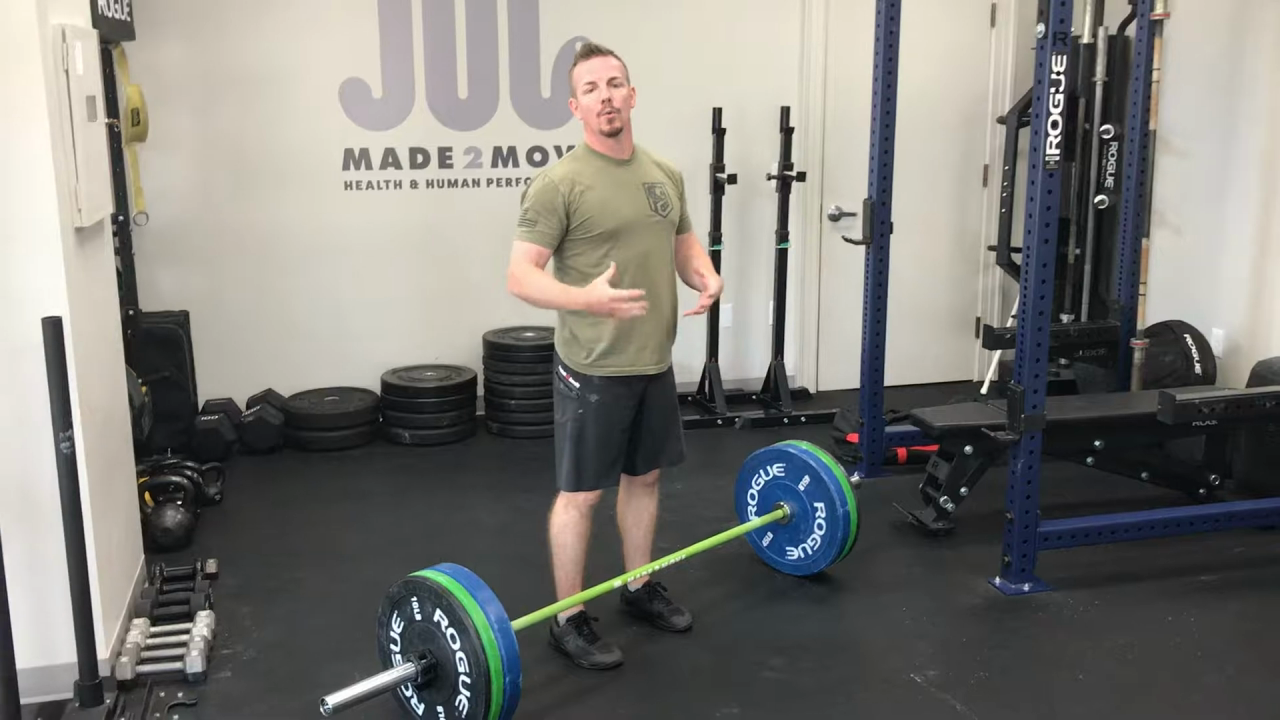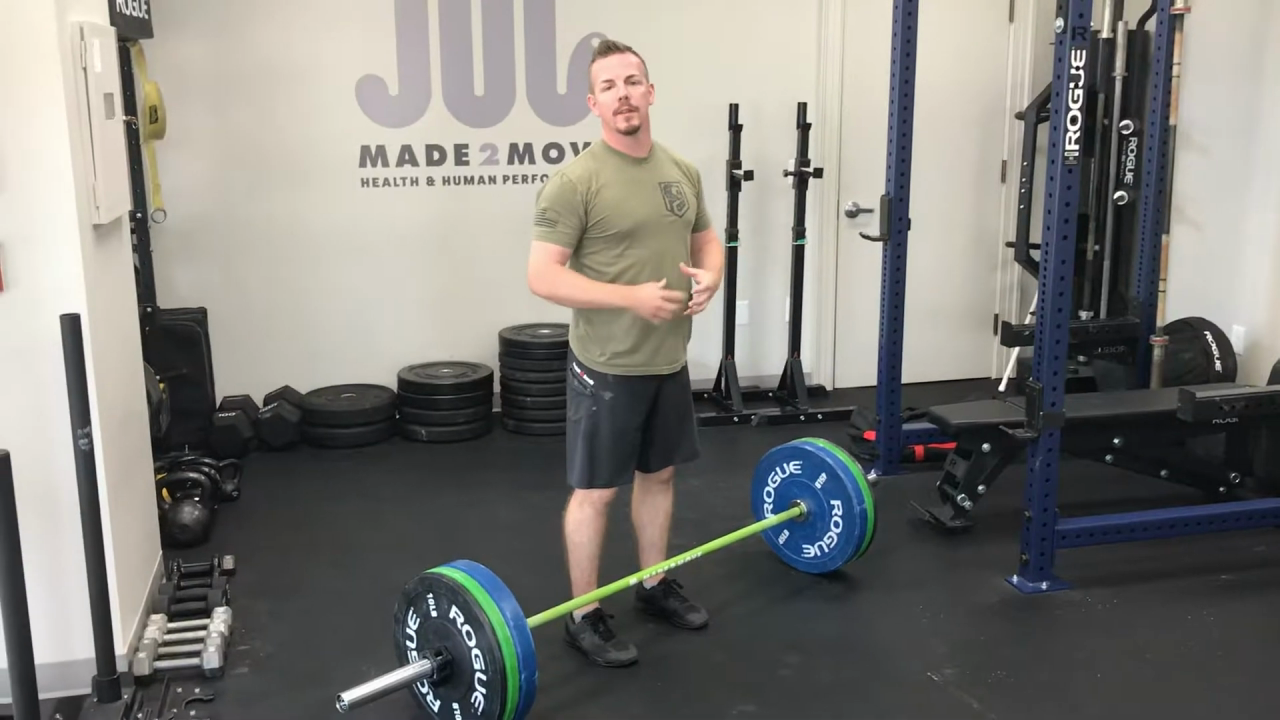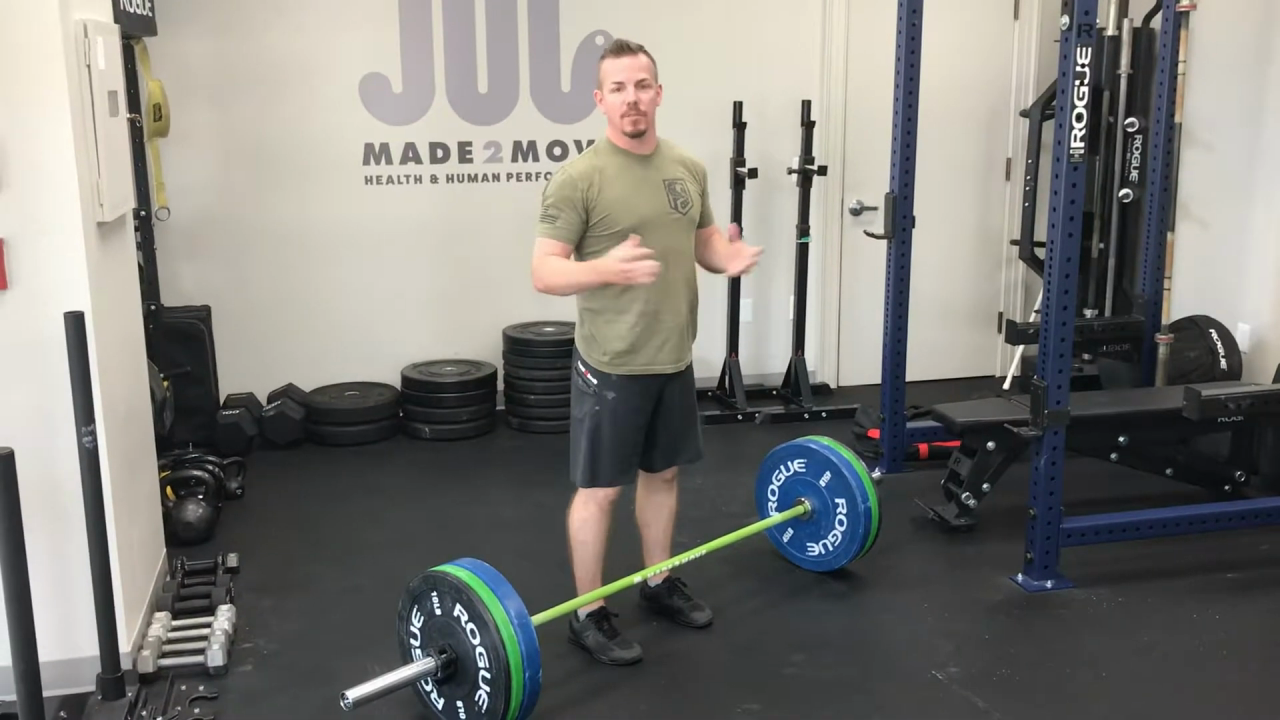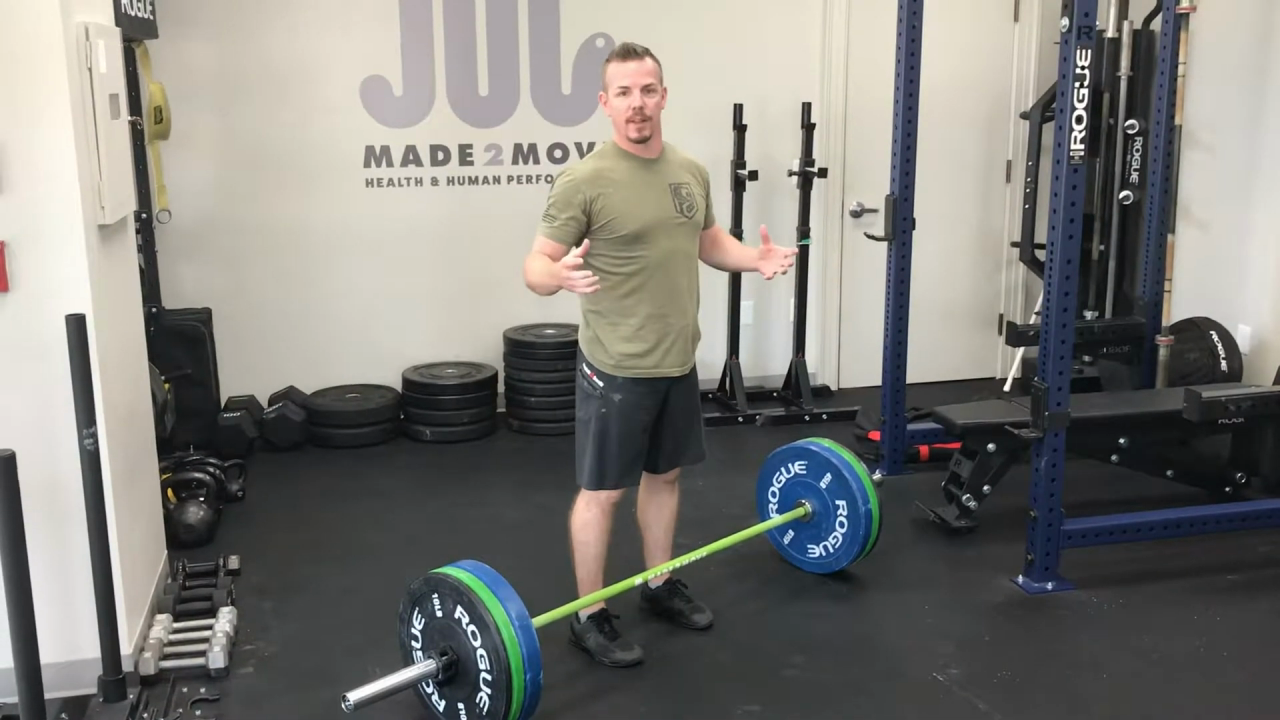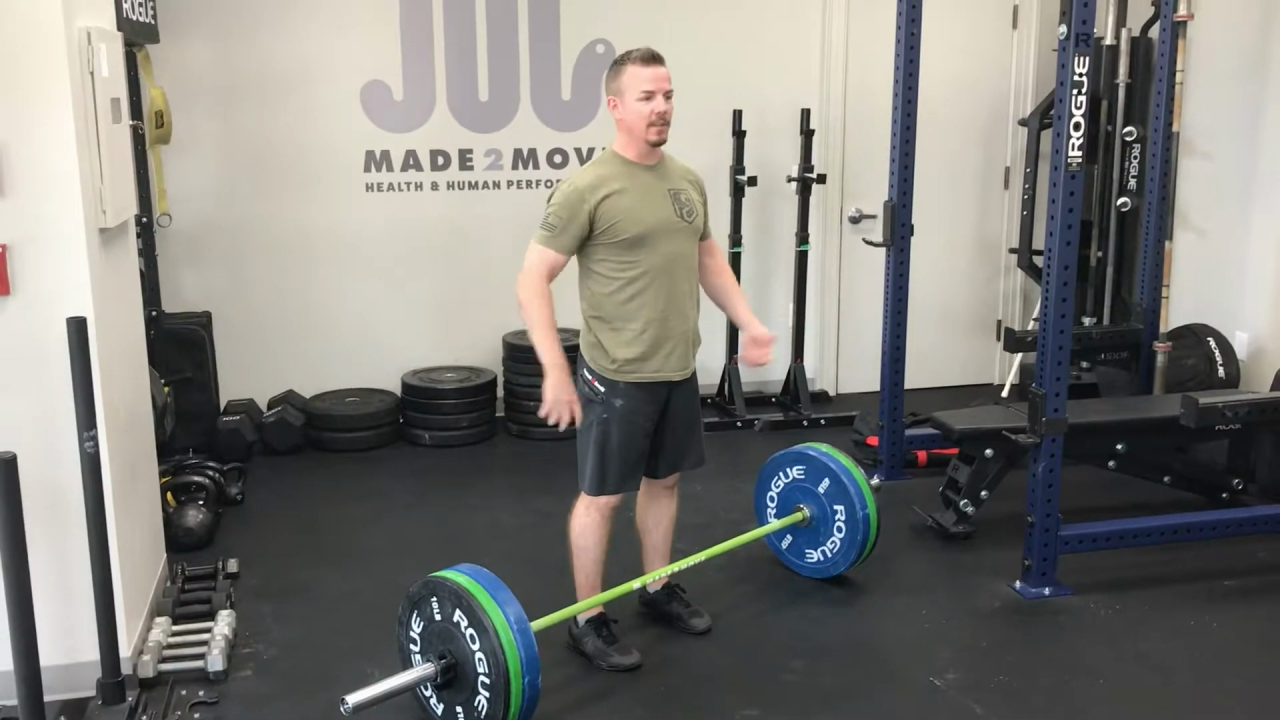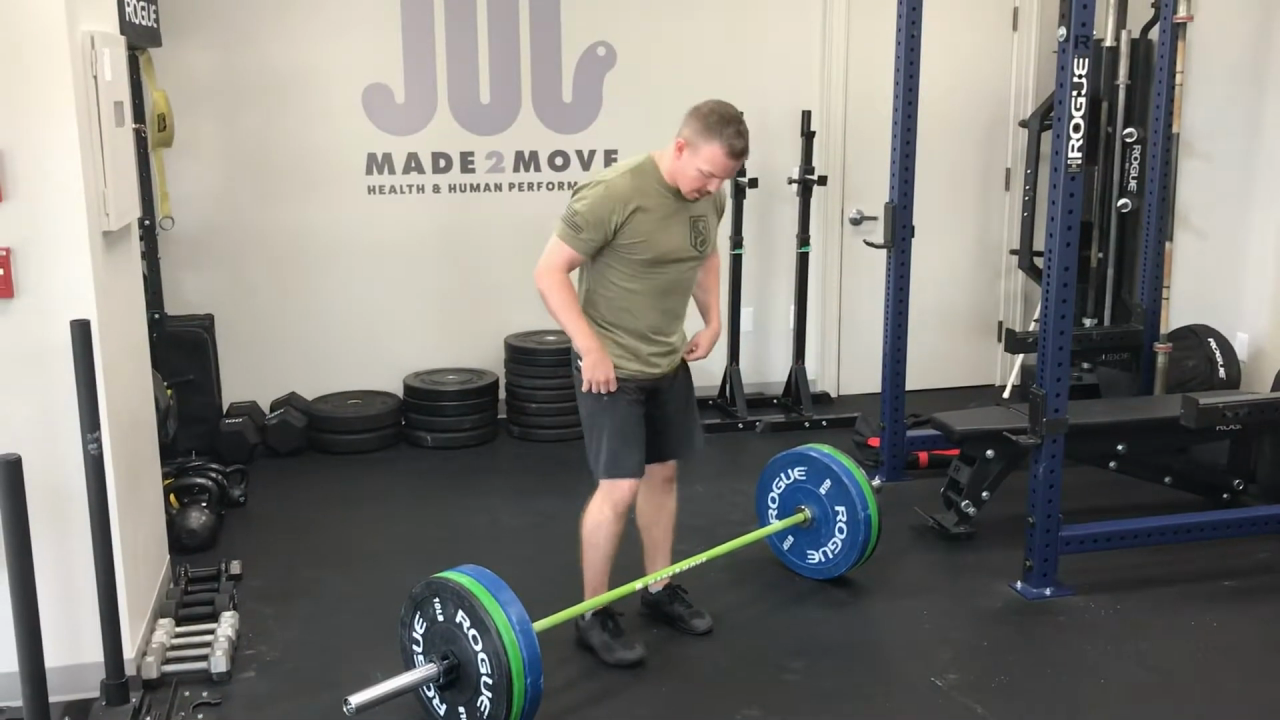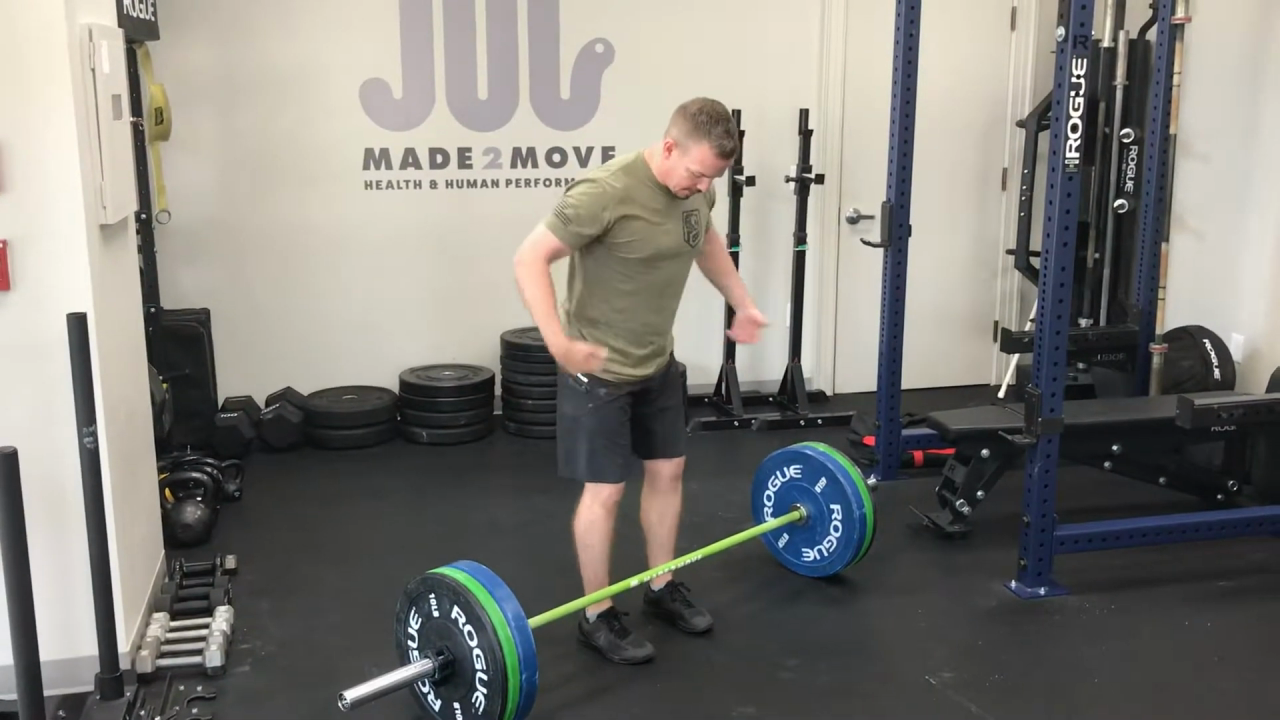
dt=0.7s
person 1, frame 1
left shoulder: (664, 174)
right shoulder: (559, 182)
left elbow: (684, 242)
right elbow: (520, 273)
left wrist: (705, 275)
right wrist: (583, 299)
left hip: (655, 361)
right hip: (593, 368)
left knee: (644, 477)
right knee: (581, 492)
left ankle: (639, 587)
right ankle: (569, 618)
person 1, frame 2
left shoulder: (683, 171)
right shoulder: (575, 181)
left elbow: (706, 241)
right elbow: (543, 277)
left wrist: (708, 277)
right wrist: (631, 297)
left hip: (670, 360)
right hip: (607, 367)
left knee: (659, 474)
right knee: (597, 490)
left ankle: (655, 584)
right ankle: (584, 615)
person 1, frame 3
left shoulder: (687, 168)
right shoulder: (579, 177)
left elbow: (707, 238)
right elbow: (544, 271)
left wrist: (730, 256)
right wrist: (604, 268)
left hip: (674, 358)
right hip: (613, 365)
left knee: (664, 473)
right knee: (600, 488)
left ankle: (659, 583)
right ankle: (588, 614)
person 1, frame 4
left shoulder: (690, 171)
right shoulder: (583, 181)
left elbow: (707, 239)
right elbow: (536, 263)
left wrist: (752, 258)
right wrist: (561, 273)
left hip: (678, 360)
right hip: (616, 368)
left knee: (665, 474)
right knee: (602, 490)
left ankle: (660, 584)
right ankle: (590, 615)
person 1, frame 5
left shoulder: (688, 180)
right shoulder: (587, 189)
left elbow: (708, 259)
right elbow: (534, 279)
left wrist: (749, 322)
right wrist: (554, 370)
left hip: (678, 369)
right hip: (619, 376)
left knee: (664, 481)
right knee: (602, 496)
left ankle: (658, 588)
right ankle: (587, 619)
person 1, frame 6
left shoulder: (708, 197)
right shoulder: (613, 192)
right elbow: (550, 271)
left wrist: (713, 321)
right wrist: (592, 348)
left hip: (667, 362)
right hip: (612, 368)
left knee: (663, 474)
right knee: (620, 486)
left ankle: (659, 588)
right ankle: (594, 616)
person 1, frame 7
left shoulder: (697, 191)
right shoulder: (606, 192)
right elbow: (531, 258)
left wrist: (743, 304)
right wrist: (557, 341)
left hip: (658, 362)
right hip: (599, 369)
left knee: (667, 471)
right knee: (605, 489)
left ankle: (662, 586)
right ankle: (596, 615)
